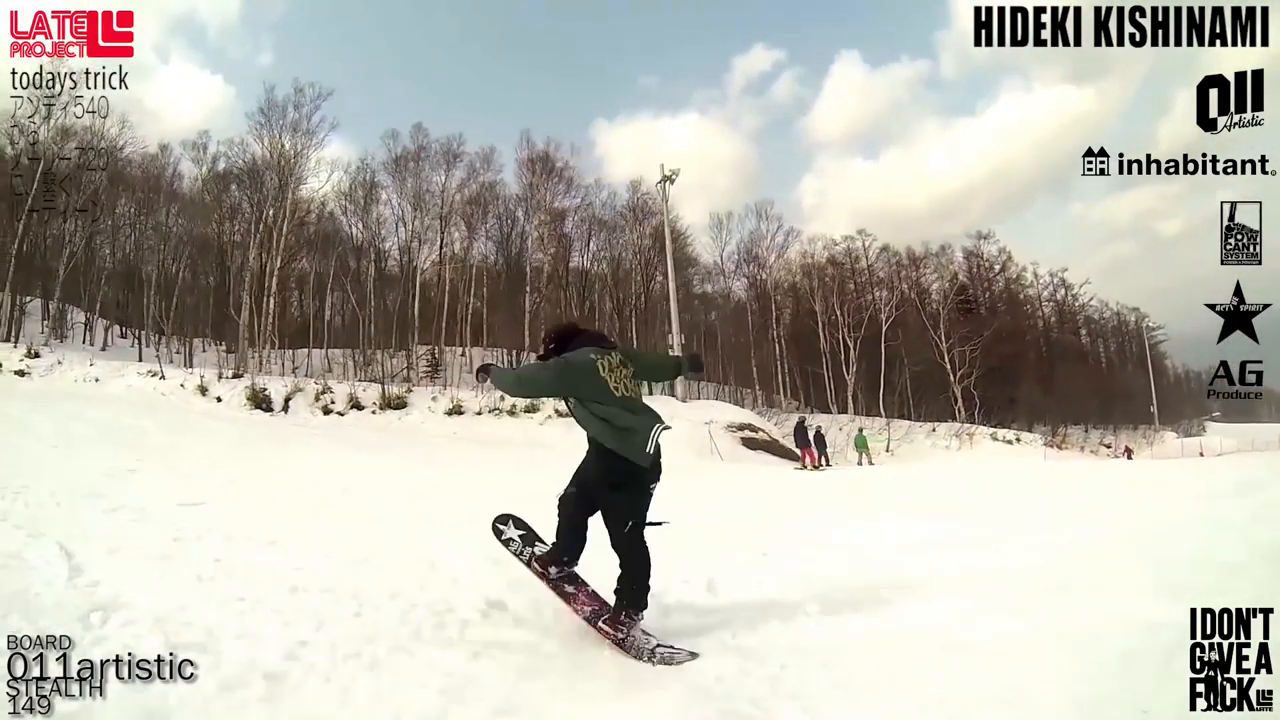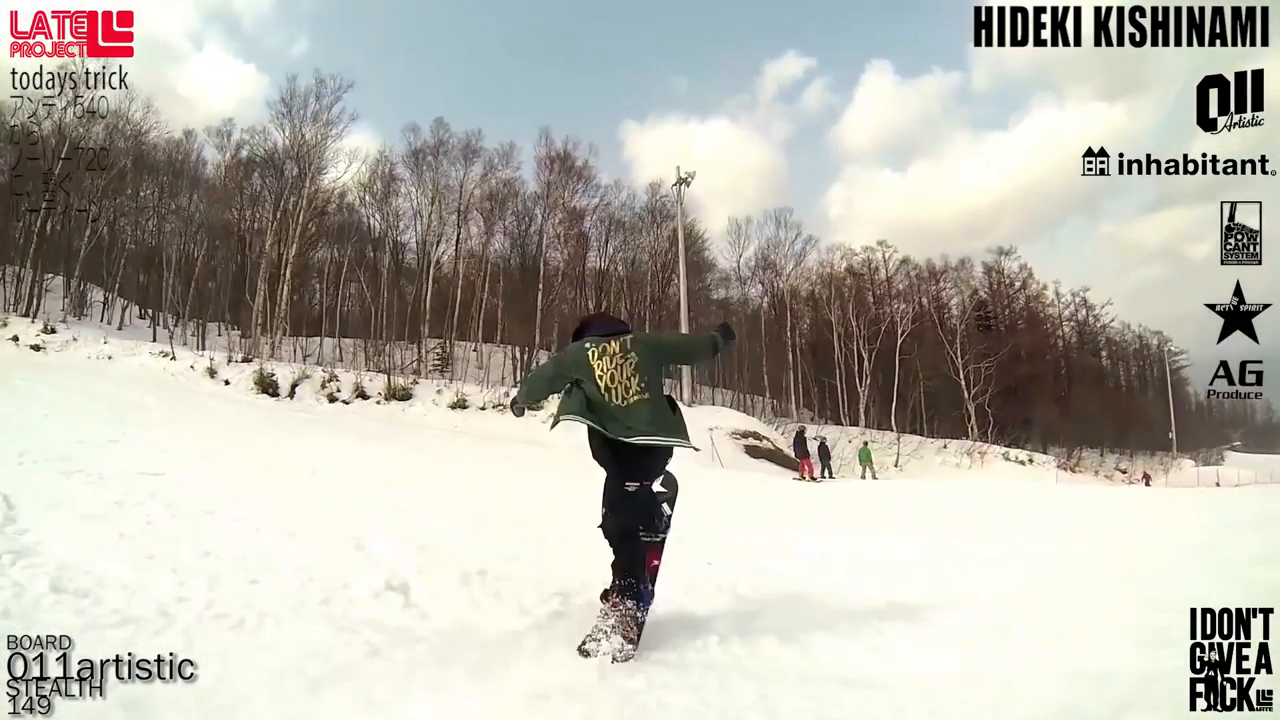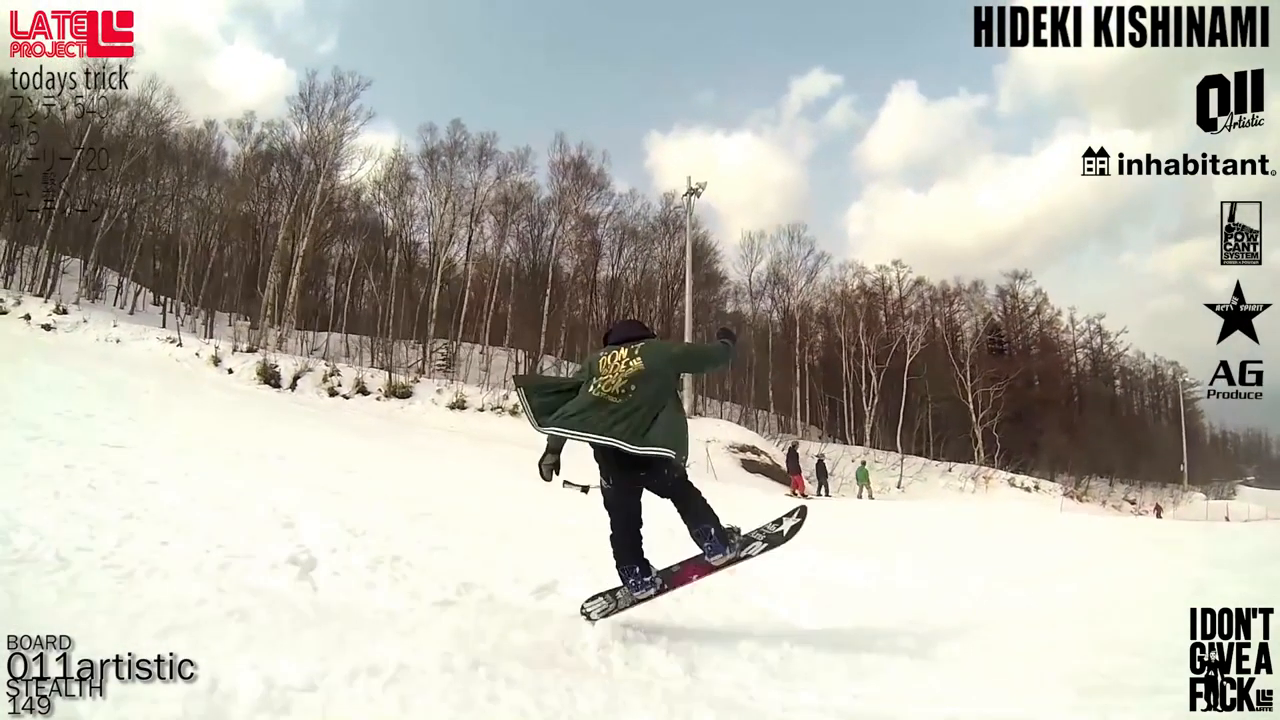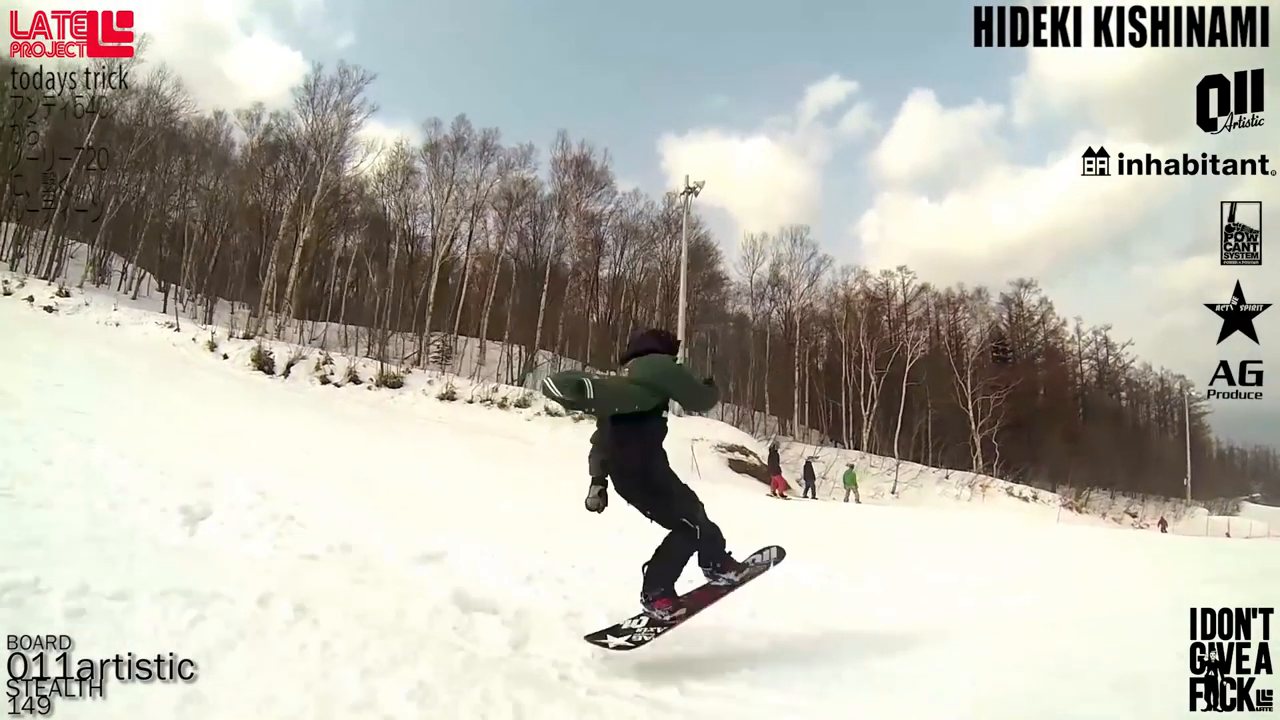
dt=0.3s
person 1, frame 1
left shoulder: (571, 364)
right shoulder: (617, 354)
left elbow: (522, 382)
right elbow: (663, 365)
left wrist: (492, 373)
right wrist: (687, 365)
left hip: (629, 462)
right hip: (606, 452)
left knee: (626, 538)
right knee: (572, 504)
left ankle: (629, 609)
right ankle: (560, 559)
person 1, frame 2
left shoulder: (576, 353)
right shoulder: (643, 343)
left elbow: (539, 382)
right elbow: (695, 347)
left wrist: (520, 399)
right wrist: (720, 338)
left hip: (619, 450)
right hip: (656, 444)
left knee: (618, 524)
right knee: (631, 492)
left ankle: (634, 595)
right ankle: (648, 522)
person 1, frame 3
left shoulder: (596, 361)
right shoulder: (661, 351)
left elbow: (566, 399)
right elbow: (713, 356)
left wrist: (552, 450)
right wrist: (726, 342)
left hip: (612, 456)
right hip: (653, 449)
left knee: (623, 519)
right knee: (681, 490)
left ankle: (637, 577)
right ankle: (717, 544)
person 1, frame 4
left shoulder: (622, 377)
right shoulder: (658, 364)
left elbow: (600, 438)
right elbow: (700, 401)
left wrist: (597, 482)
right wrist: (709, 389)
left hip: (622, 471)
right hip: (644, 469)
left knee: (690, 514)
right knee: (691, 523)
left ankle: (717, 565)
right ankle: (657, 592)
